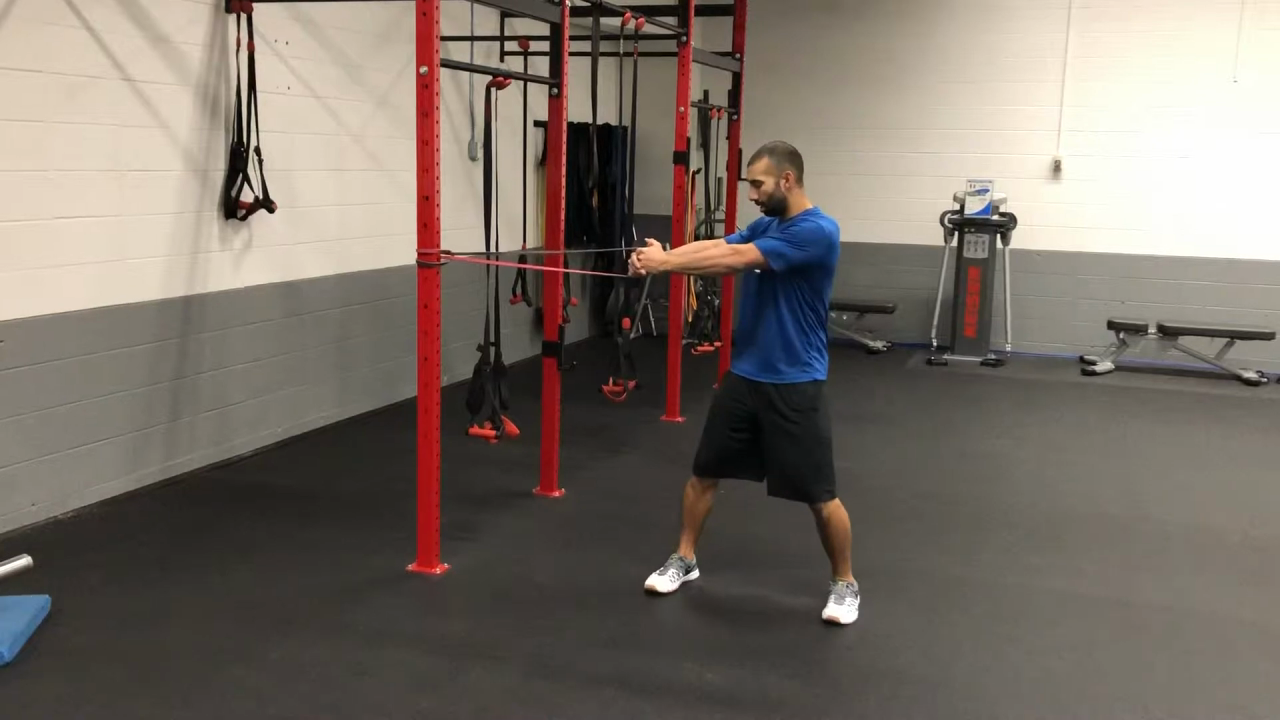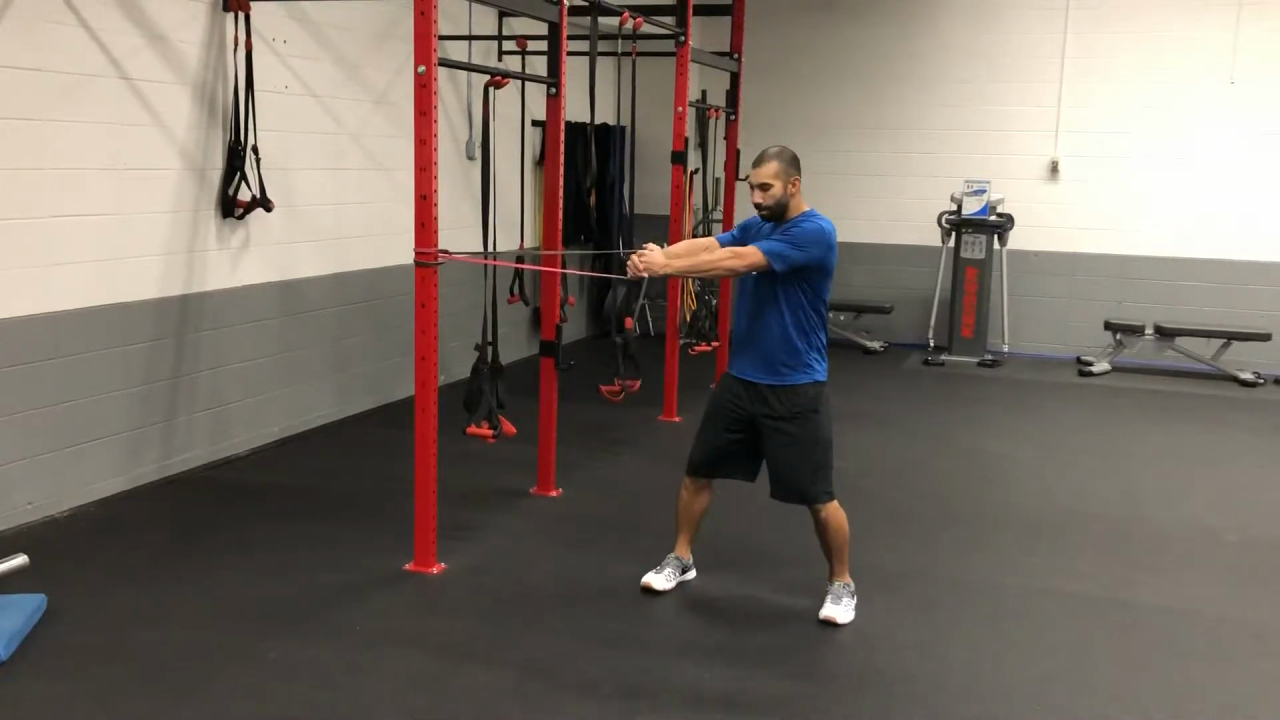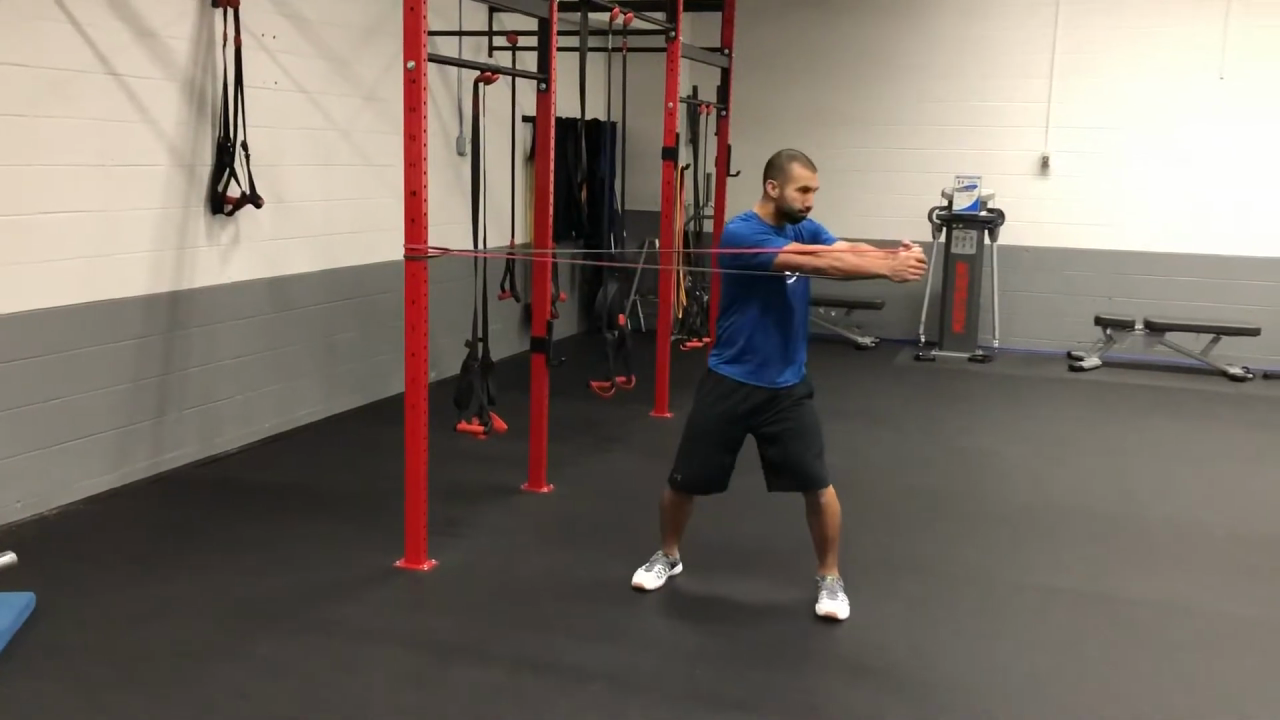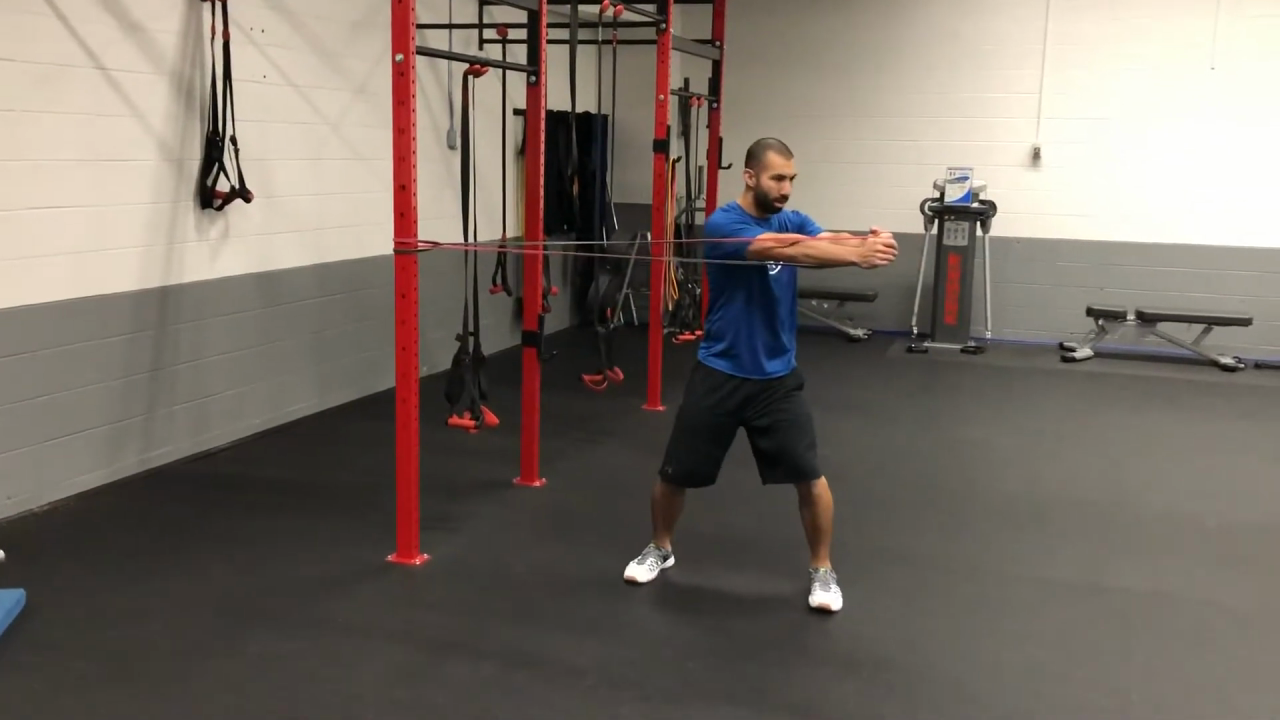
dt=0.7s
person 1, frame 1
left shoulder: (818, 232)
right shoulder: (765, 226)
left elbow: (736, 260)
right elbow: (714, 246)
left wrist: (665, 263)
right wrist: (662, 255)
left hip: (795, 384)
right hip: (743, 375)
left knee: (820, 496)
right knee: (704, 473)
left ankle: (844, 584)
right ankle: (684, 559)
person 1, frame 2
left shoulder: (815, 234)
right shoulder: (754, 226)
left elbow: (741, 263)
right elbow: (705, 247)
left wrist: (668, 266)
right wrist: (658, 255)
left hip: (797, 388)
right hip: (741, 379)
left knee: (819, 496)
right knee: (698, 472)
left ankle: (841, 584)
right ankle: (680, 559)
person 1, frame 3
left shoulder: (805, 229)
right shoulder: (741, 234)
left elbow: (846, 250)
right elbow: (814, 263)
left wrist: (894, 255)
right wrist: (887, 269)
left hip: (787, 386)
right hip: (730, 382)
left knee: (818, 486)
right knee: (685, 482)
left ankle: (830, 578)
right ankle: (668, 555)
person 1, frame 4
left shoulder: (794, 220)
right shoulder: (723, 225)
left elbow: (826, 241)
right elbow: (785, 251)
left wrist: (865, 243)
right wrist: (855, 255)
left hip: (778, 377)
right hip: (720, 374)
left knee: (810, 477)
right knee: (675, 474)
left ankle: (822, 569)
right ankle: (659, 548)
